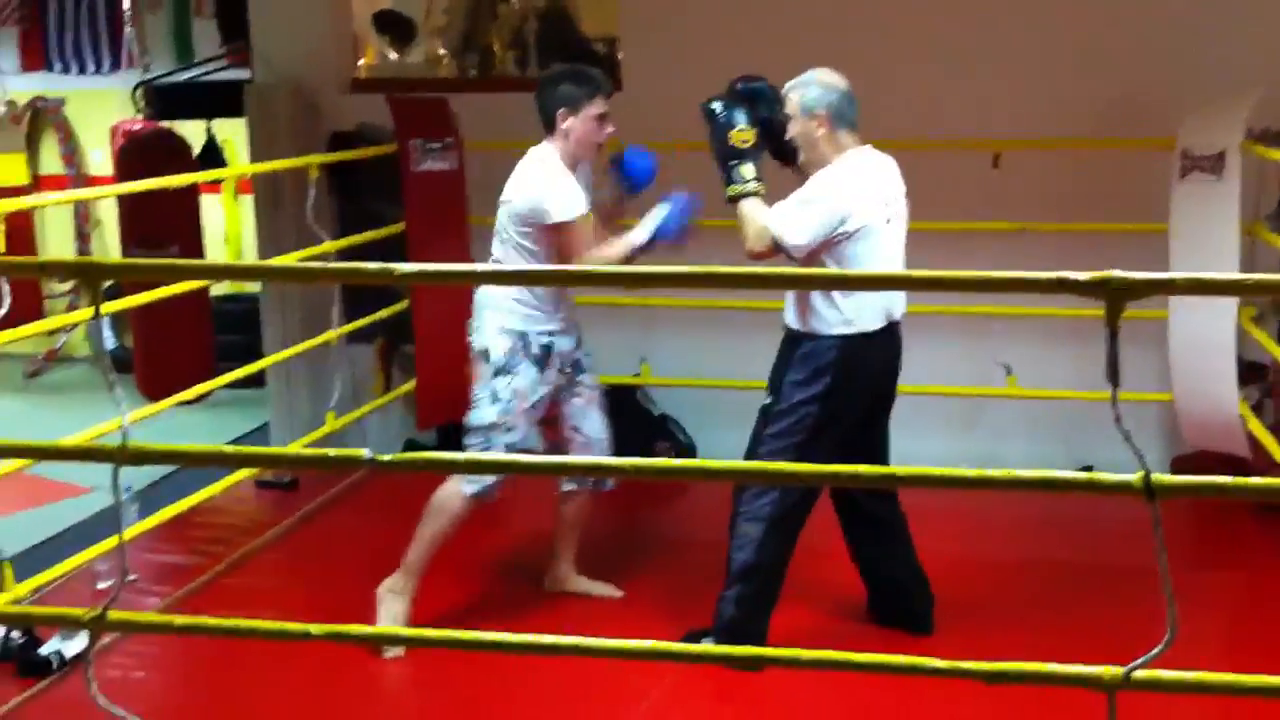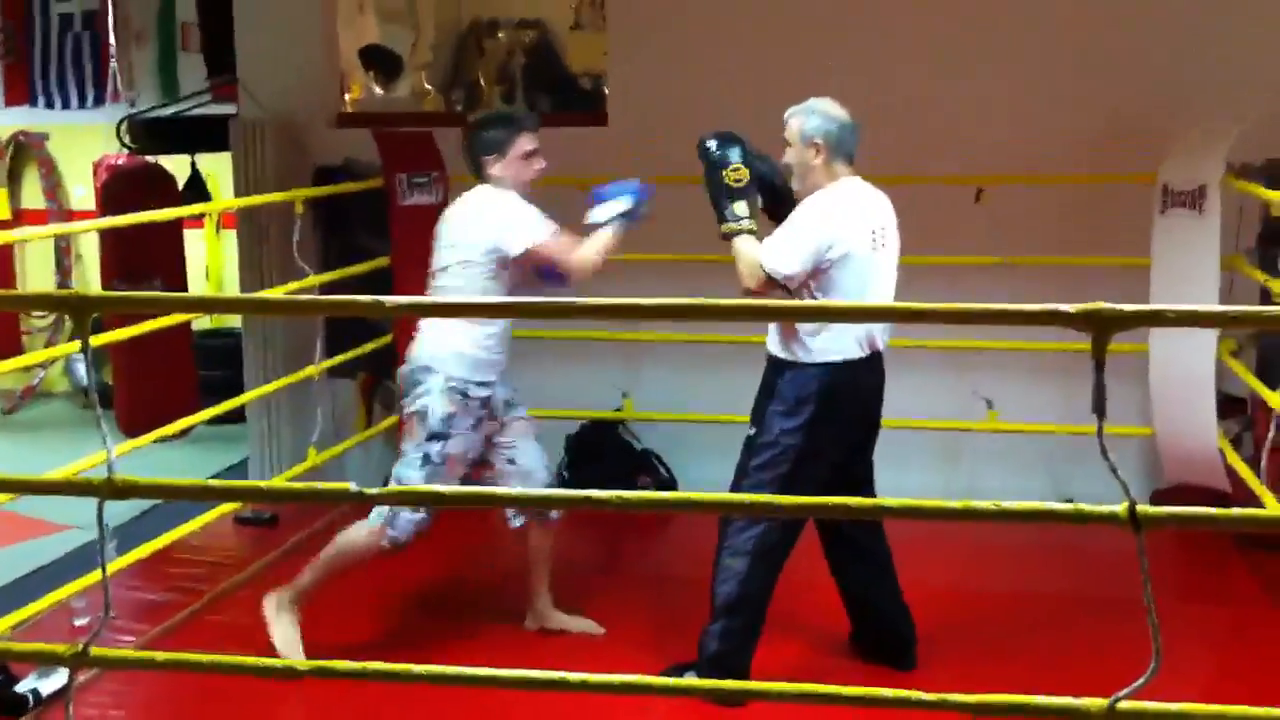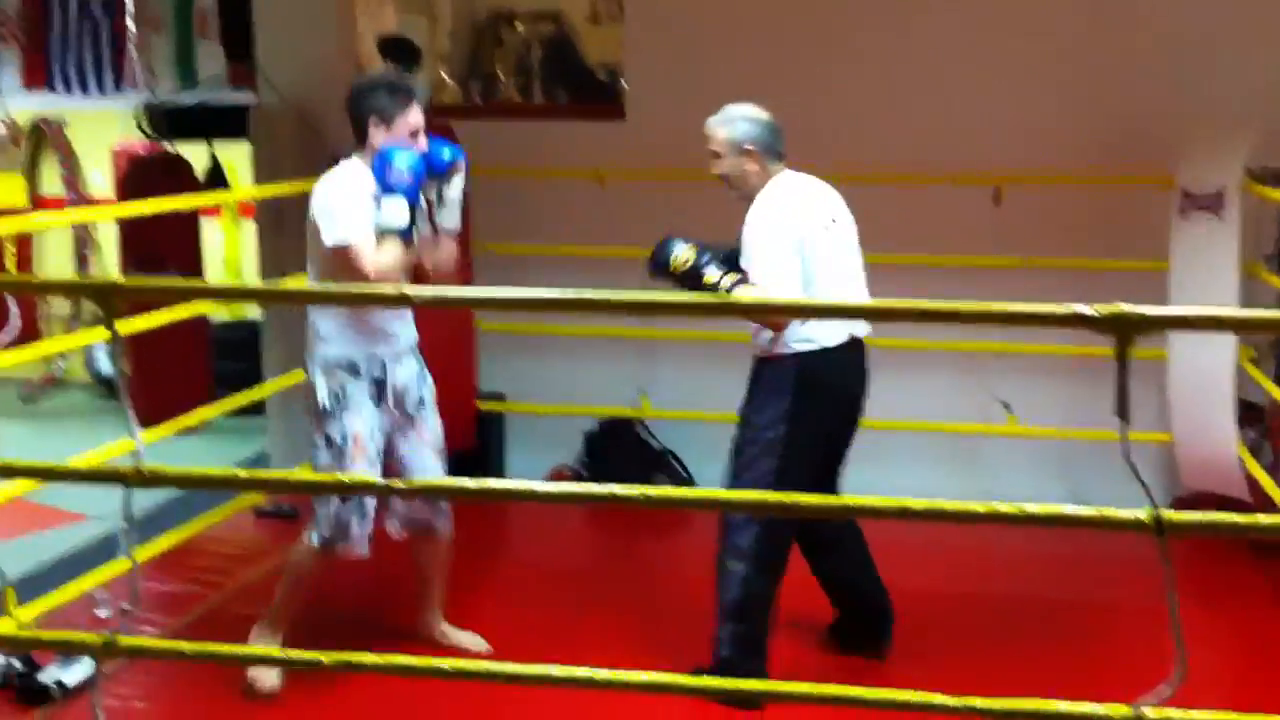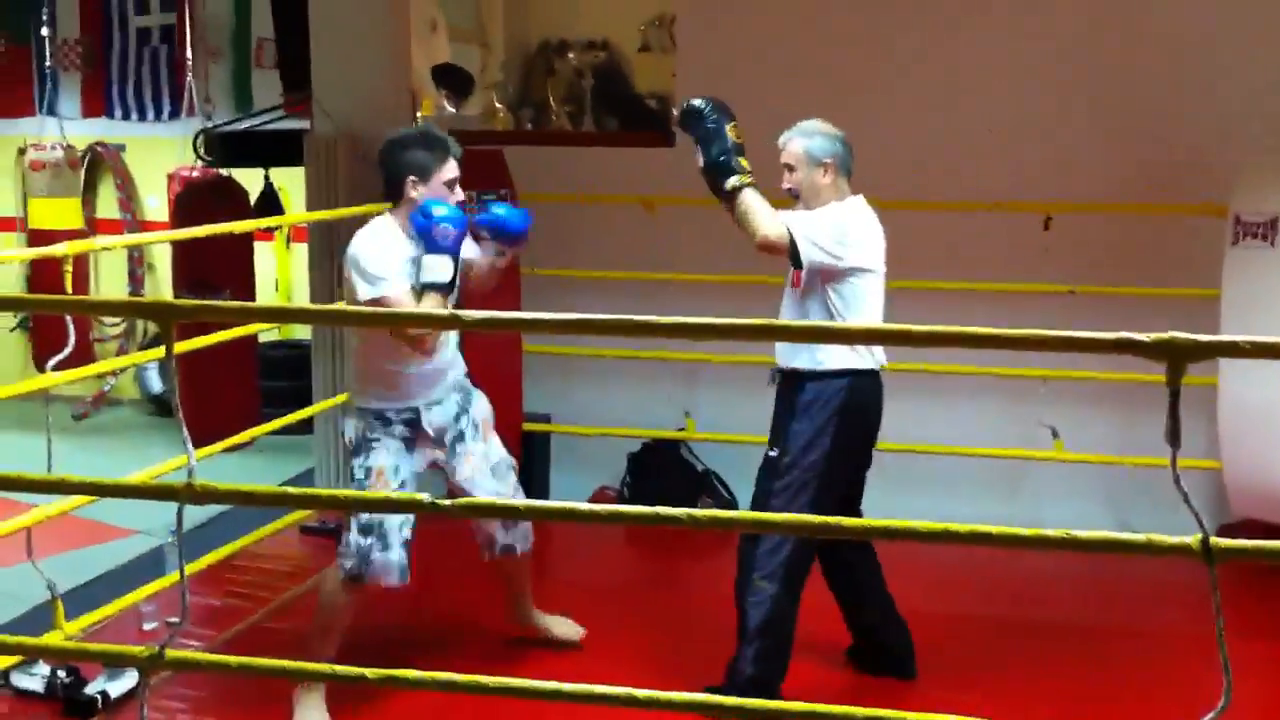
dt=0.5s
person 1, frame 1
left shoulder: (838, 186)
right shoulder: (878, 168)
left elbow: (760, 241)
right elbow: (809, 176)
left wrist: (739, 164)
right wrist: (770, 119)
left hip: (831, 356)
right hip: (873, 347)
left knee: (767, 489)
right knee: (865, 481)
left ankle: (737, 630)
right ankle: (904, 602)
person 1, frame 2
left shoulder: (825, 212)
right shoulder: (871, 203)
left elbow: (755, 277)
left wrist: (733, 202)
right wrist: (767, 193)
left hip: (813, 384)
right hip: (857, 377)
left knee: (755, 520)
right knee: (850, 512)
left ankle: (722, 663)
right ankle: (889, 637)
person 1, frame 3
left shoulder: (774, 211)
right shoulder: (817, 194)
left elbow: (774, 312)
left wrist: (710, 274)
right wrist: (732, 267)
left hip: (801, 374)
right hip: (840, 364)
left knee: (754, 519)
right knee: (816, 500)
left ankle: (739, 667)
right ankle: (866, 620)
person 1, frame 4
left shoulder: (847, 223)
right shoulder: (827, 220)
left elbow: (767, 236)
right elbow: (768, 228)
left wrist: (730, 166)
right wrist: (723, 172)
left hip: (832, 397)
right hip: (823, 393)
left knee: (775, 538)
right knee: (838, 527)
left ankle: (753, 684)
right ankle: (885, 647)
person 2, frame 1
left shoulder: (573, 170)
right shoulder: (543, 177)
left elbow: (593, 224)
right elbow: (594, 258)
left wrist: (621, 187)
right wrist: (651, 228)
left hip: (557, 333)
right hip: (508, 332)
left knee: (592, 447)
right knee: (486, 466)
left ankle: (563, 569)
right ankle: (401, 588)
person 2, frame 2
left shoulder: (475, 211)
right shoulder: (502, 210)
right elbow: (580, 263)
left wrist: (538, 265)
right wrist: (615, 214)
left hip: (482, 384)
right hip: (446, 384)
left knee: (535, 486)
right knee: (402, 517)
left ankle: (541, 608)
right ankle: (287, 600)
person 2, frame 3
left shoulder: (405, 186)
right shoulder: (338, 191)
left elbow: (442, 270)
right elbow: (381, 279)
left wrist: (448, 199)
right wrist: (399, 205)
left hip: (402, 364)
right hip: (348, 370)
left knee: (428, 500)
right knee: (345, 513)
left ankle: (430, 620)
right ankle: (268, 633)
person 2, frame 4
left shoulder: (445, 231)
right shoulder: (372, 247)
left elbow: (472, 287)
right elbow: (422, 336)
left wrist: (498, 252)
right wrist: (438, 259)
left hip: (453, 403)
right hip: (387, 419)
left knee: (508, 519)
right knee: (368, 552)
left ankle: (527, 614)
